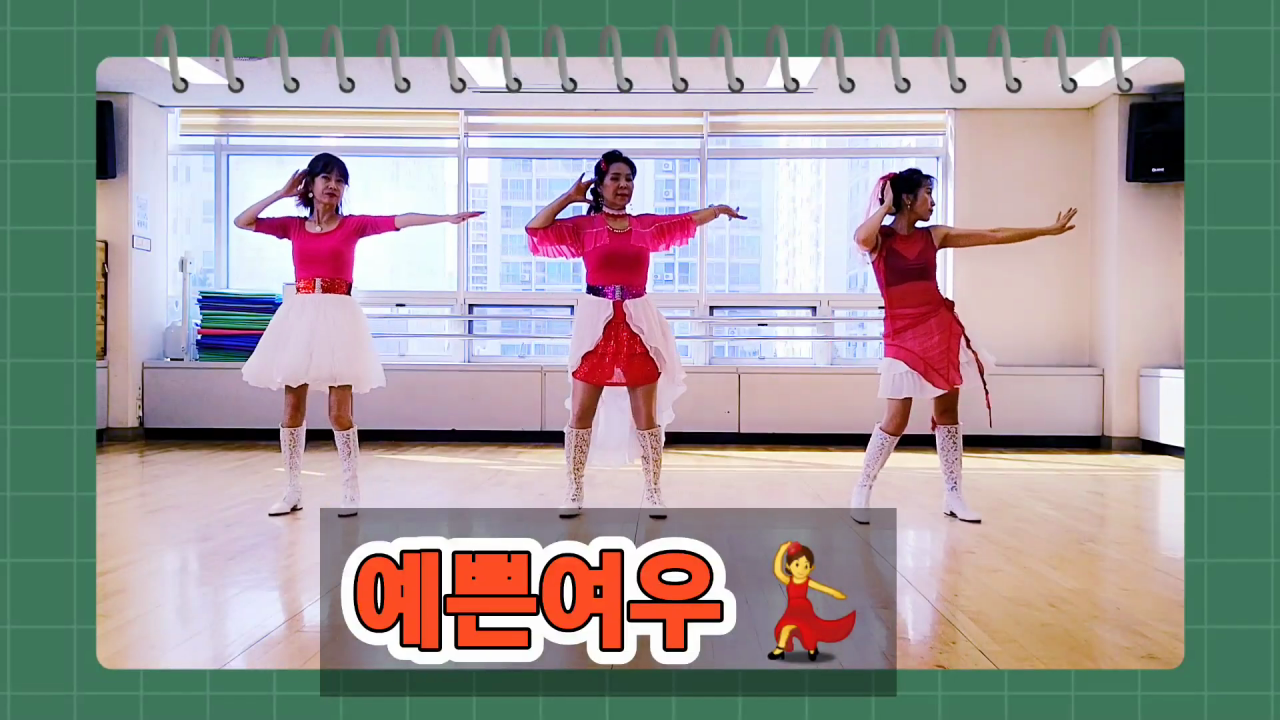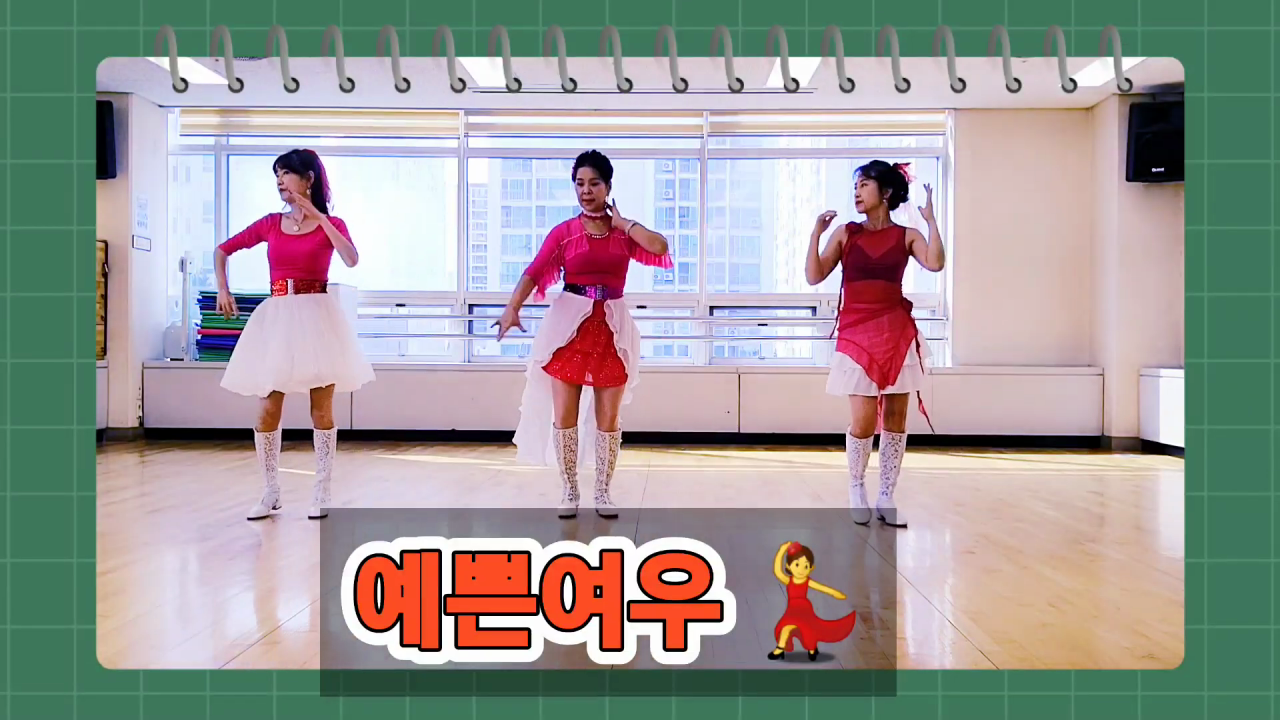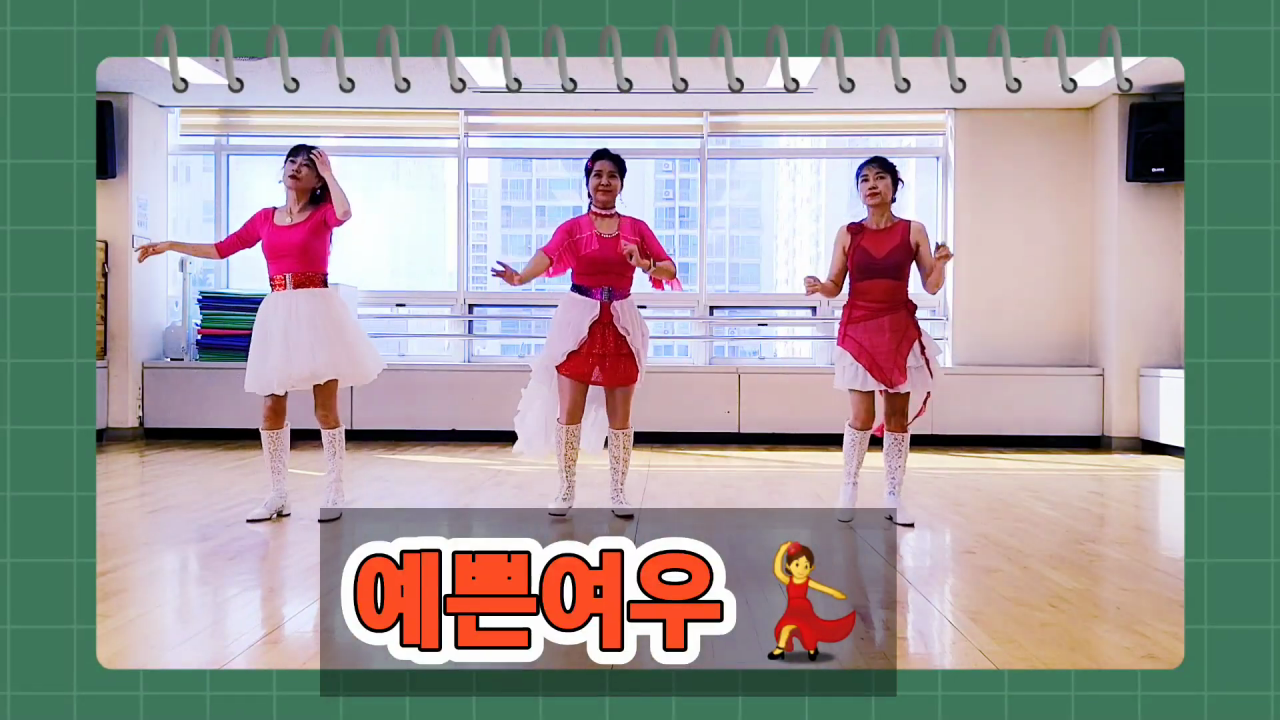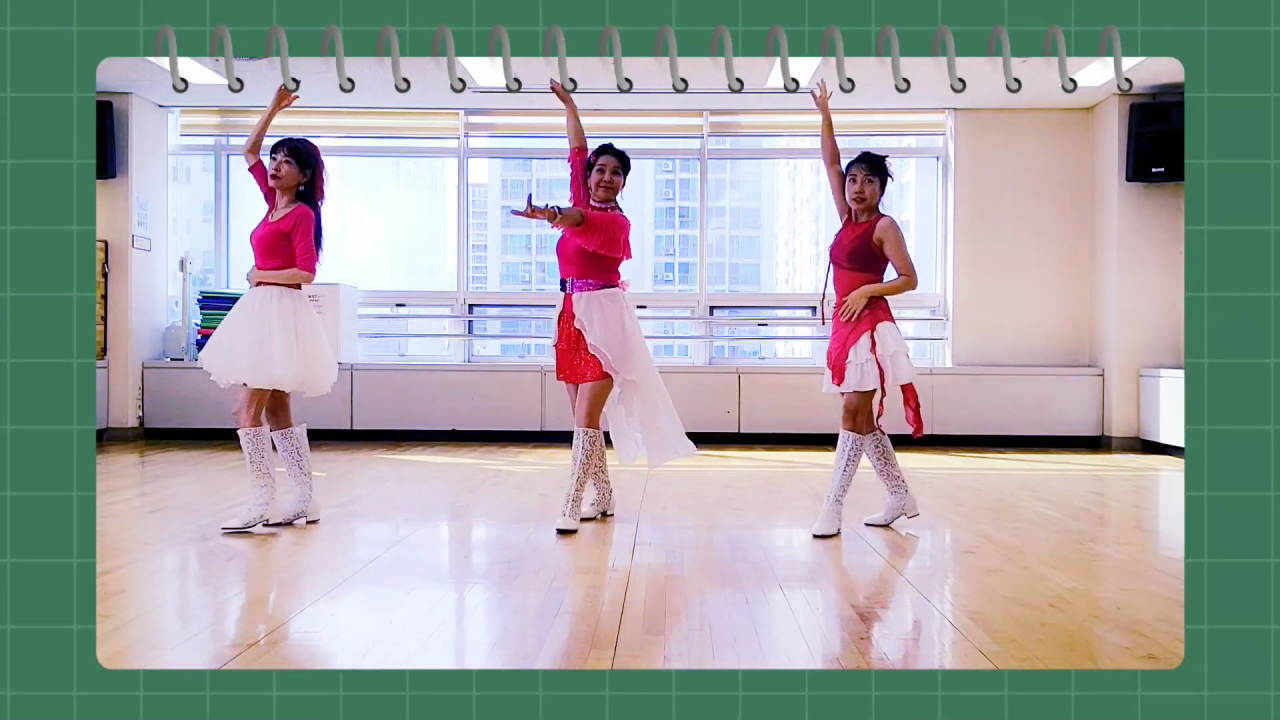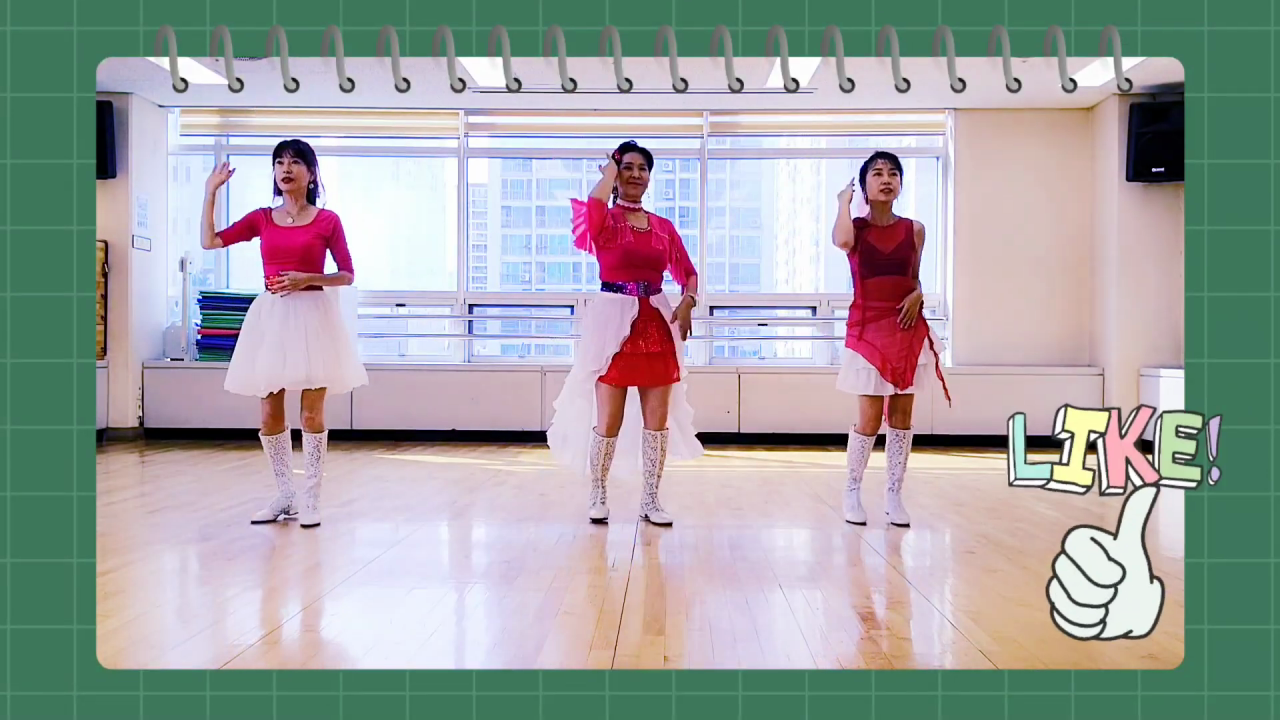
dt=1s
person 1, frame 1
left shoulder: (354, 225)
right shoulder: (293, 226)
left elbow: (401, 220)
right elbow: (242, 222)
left wrist: (448, 218)
right wrist: (281, 194)
left hip: (338, 316)
right hip: (299, 317)
left knee: (339, 413)
right knee: (292, 408)
left ankle: (350, 492)
right ankle: (293, 491)
person 1, frame 2
left shoulder: (332, 224)
right shoulder: (269, 224)
left elbow: (351, 259)
right elbow: (222, 249)
left wrist: (316, 216)
right wrist: (223, 288)
left hip: (317, 316)
right hip: (275, 317)
left knee: (321, 412)
right knee: (267, 412)
left ankle: (321, 492)
right ankle: (271, 491)
person 1, frame 3
left shoulder: (322, 214)
right shoulder: (264, 218)
left elbow: (345, 212)
right elbow: (220, 250)
left wrist: (329, 172)
right wrist: (170, 246)
left hip: (318, 310)
right hip: (278, 312)
left knee: (326, 409)
right knee: (272, 410)
left ankle: (334, 493)
right ankle: (278, 495)
person 1, frame 4
left shoulder: (303, 214)
right shoulder: (274, 201)
left elbow: (306, 273)
right elbow: (249, 152)
left wrist: (261, 276)
right wrist: (272, 111)
left hip: (281, 312)
right hip: (261, 310)
left knee: (247, 411)
right knee: (276, 413)
left ankle: (263, 501)
right ankle: (303, 500)
person 1, frame 5
left shoulder: (328, 221)
right shoulder: (261, 218)
left elbow: (347, 275)
right elbow: (210, 241)
left wrist: (308, 278)
right wrist: (211, 190)
left hip: (312, 315)
right hip: (270, 316)
left knee: (311, 414)
right knee: (269, 416)
left ankle: (310, 496)
right ankle: (284, 493)
person 2, frame 1
left shoulder: (648, 226)
right shoulder: (583, 228)
left elbow: (688, 220)
right elbow: (535, 229)
left wrist: (720, 209)
right wrist: (570, 196)
left hip: (638, 324)
right hip: (596, 324)
left knee: (646, 417)
right knee: (581, 414)
left ankle: (652, 492)
right ankle: (574, 491)
person 2, frame 2
left shoulder: (626, 233)
right shoulder: (563, 232)
left elbow: (660, 248)
right elbow: (533, 273)
left wrist: (622, 221)
right wrist: (512, 309)
left hip: (611, 327)
right hip: (568, 327)
left knee: (608, 420)
right knee: (564, 416)
left ankle: (603, 492)
right ankle: (570, 490)
person 2, frame 3
left shoulder: (637, 228)
right shoulder: (572, 228)
left elbow: (670, 271)
right elbow: (549, 256)
left wrist: (643, 263)
right wrist: (520, 277)
left hip: (621, 325)
right hip: (578, 323)
left knee: (619, 416)
right knee: (568, 412)
left ankle: (618, 492)
right ankle: (566, 488)
person 2, frame 4
left shoulder: (616, 220)
right shoulder: (582, 203)
left elbow: (581, 221)
right elbow: (578, 152)
left wrist: (550, 216)
right wrist: (569, 106)
left hip: (602, 318)
right hip: (570, 317)
left knee: (587, 417)
right knee: (586, 418)
left ankle: (572, 506)
right ankle: (603, 496)
person 2, frame 5
left shoulder: (664, 227)
right shoulder: (604, 221)
left elbow: (687, 273)
right elbow: (594, 209)
left wrist: (687, 302)
right wrist: (608, 173)
left hip: (656, 322)
right hip: (612, 320)
left knee: (658, 419)
right knee: (607, 420)
left ankle: (650, 500)
right ankle: (597, 495)
person 3, frame 1
left shoulder: (934, 235)
right shoulder: (879, 238)
left elbow: (994, 236)
right elbow: (861, 238)
left wrist: (1050, 230)
right wrist: (885, 206)
left hip: (942, 332)
right hip: (904, 337)
left knee: (948, 415)
right knee: (895, 421)
left ankle: (953, 495)
right ankle: (862, 489)
person 3, frame 2
left shoulder: (907, 236)
right shoulder: (845, 233)
left elbow: (935, 264)
right elbow: (814, 277)
left wrist: (931, 220)
right wrist: (816, 233)
left hip: (897, 332)
right hip: (855, 333)
left knee: (895, 418)
right knee: (863, 421)
left ankle: (886, 497)
right ankle: (856, 488)
person 3, frame 3
left shoulder: (912, 230)
right shoulder: (848, 234)
left elbow: (931, 285)
right elbow: (834, 287)
left wrist: (939, 263)
right wrist: (818, 285)
left hip: (899, 330)
right hip: (857, 331)
left knee: (896, 417)
right knee: (861, 416)
left ankle: (894, 497)
right ankle: (850, 486)
person 3, frame 4
left shoulder: (884, 226)
right shoulder: (847, 219)
left elbow: (909, 278)
right elbow: (831, 164)
left wrist: (868, 291)
right wrist: (825, 116)
left hip: (871, 329)
right hip: (845, 329)
left knee: (853, 418)
right knee: (862, 421)
left ankle: (834, 506)
right ankle: (900, 497)
person 3, frame 5
left shoulder: (914, 229)
right shoulder: (855, 228)
right elbow: (840, 241)
left wrist: (917, 296)
right wrist: (844, 200)
left hip: (906, 328)
right hip: (865, 330)
left knee: (901, 415)
right knee: (870, 418)
left ankle: (894, 495)
right ankle: (852, 489)
